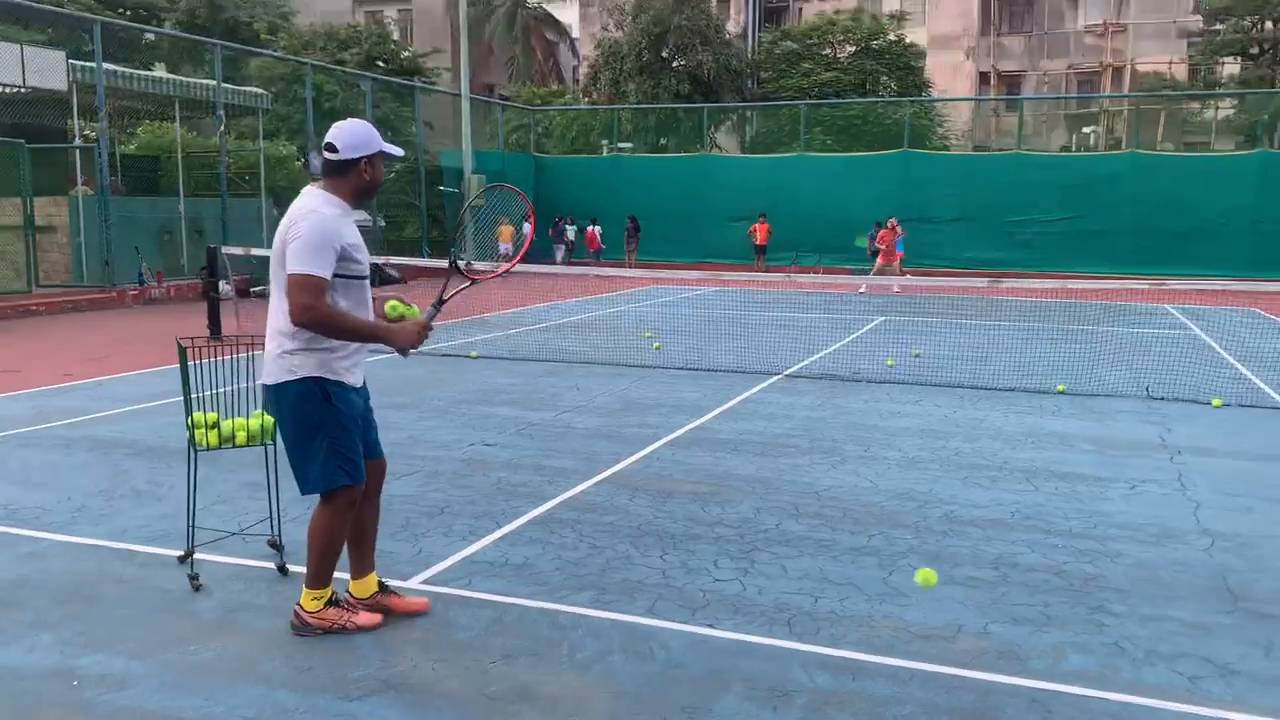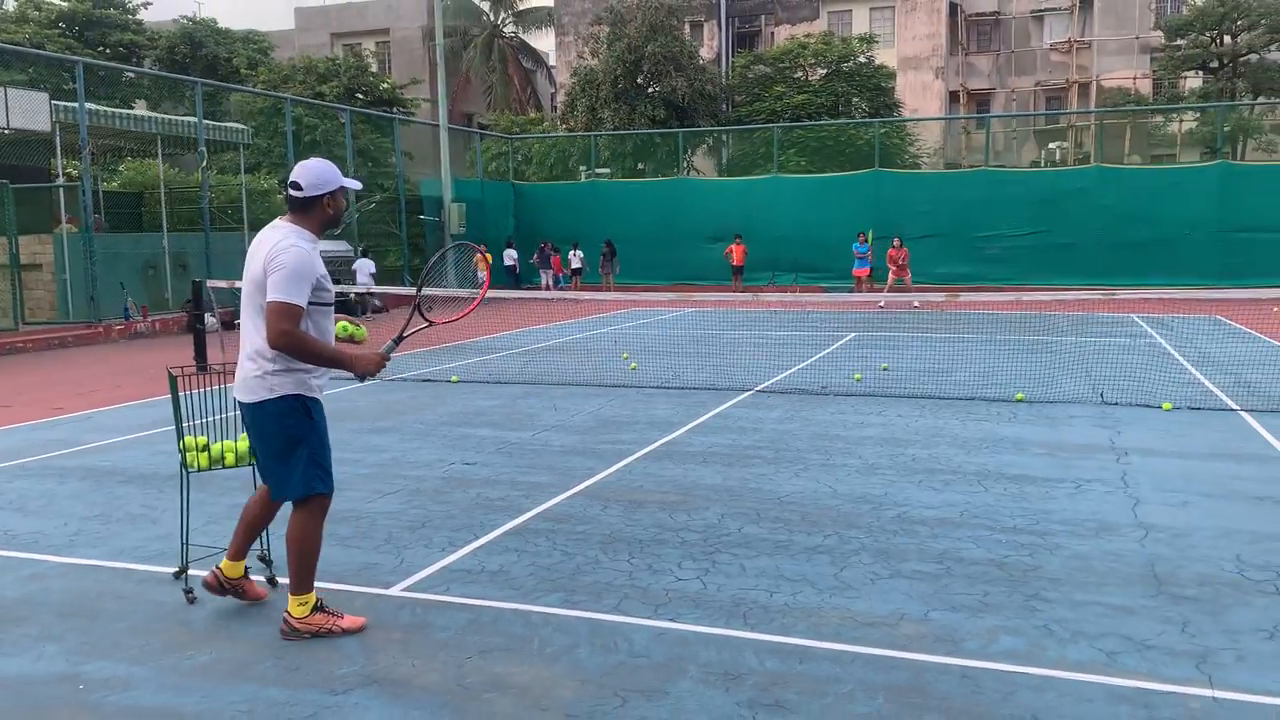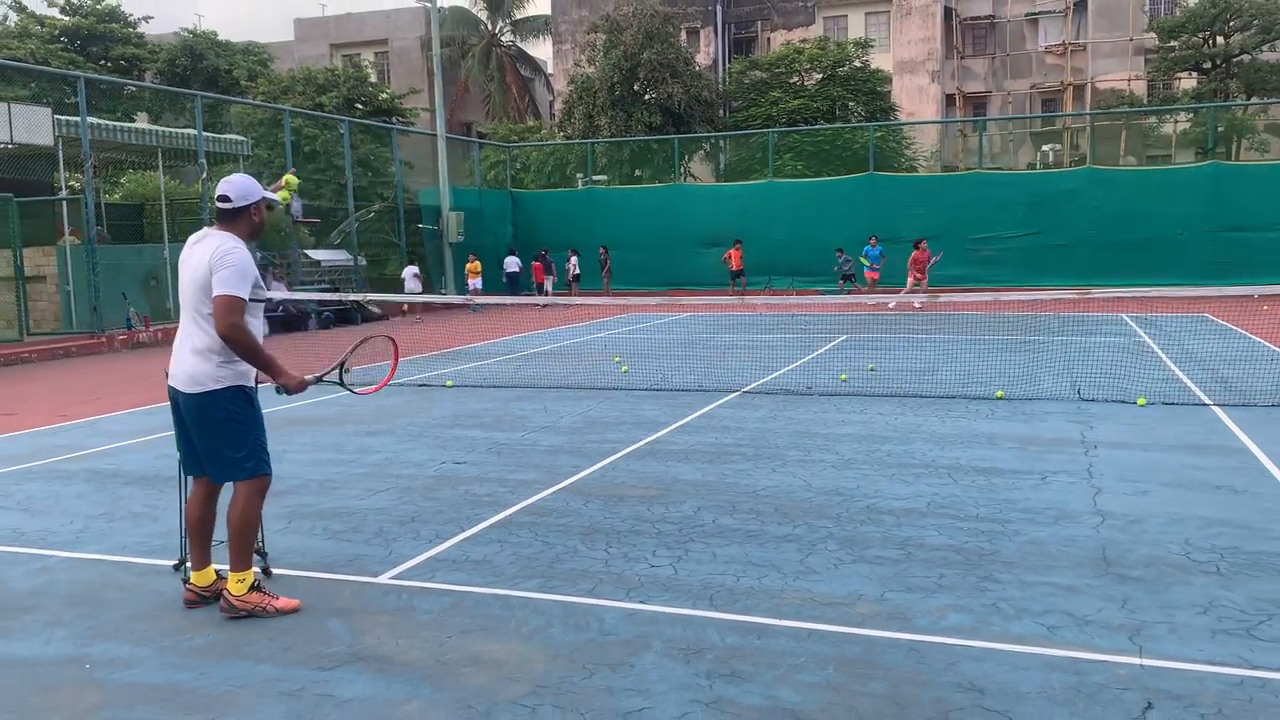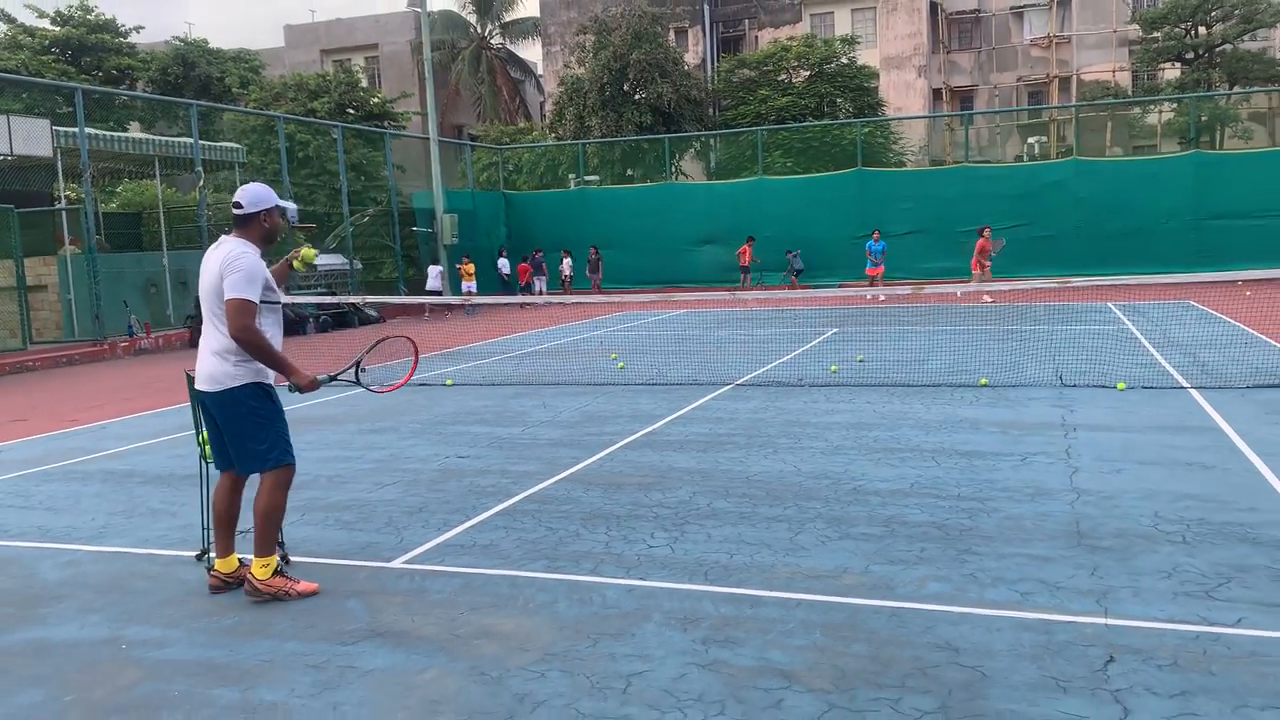
dt=0.7s
person 1, frame 1
left shoulder: (327, 211)
right shoulder: (318, 220)
right elbow: (306, 311)
left wrist: (373, 309)
right wrist: (388, 334)
left hip: (337, 375)
right hip: (310, 379)
left knee: (369, 473)
right knee: (342, 489)
left ankle: (365, 589)
right ankle: (314, 606)
person 1, frame 2
left shoulder: (275, 234)
right shoulder: (296, 253)
right elbow: (282, 335)
left wrist: (330, 326)
right wrist: (351, 361)
left hip: (261, 387)
right hip: (284, 393)
left knee: (276, 486)
right knee: (312, 497)
left ankle: (229, 572)
right ankle: (303, 611)
person 1, frame 3
left shoulder: (198, 241)
right shoulder: (234, 256)
right elbow: (230, 327)
left wrist: (267, 199)
right wrist: (278, 373)
left hip: (186, 381)
right hip: (221, 385)
left knee: (205, 480)
right knee: (252, 480)
left ankle: (200, 580)
right ankle: (240, 590)
person 1, frame 4
left shoulder: (223, 250)
right shoulder: (244, 259)
right elbow: (242, 329)
left wrist: (286, 268)
right wrist: (291, 372)
left hip: (214, 382)
right hip: (242, 384)
left knee: (233, 473)
right knee: (278, 470)
left ankle: (224, 567)
right ankle: (265, 574)
